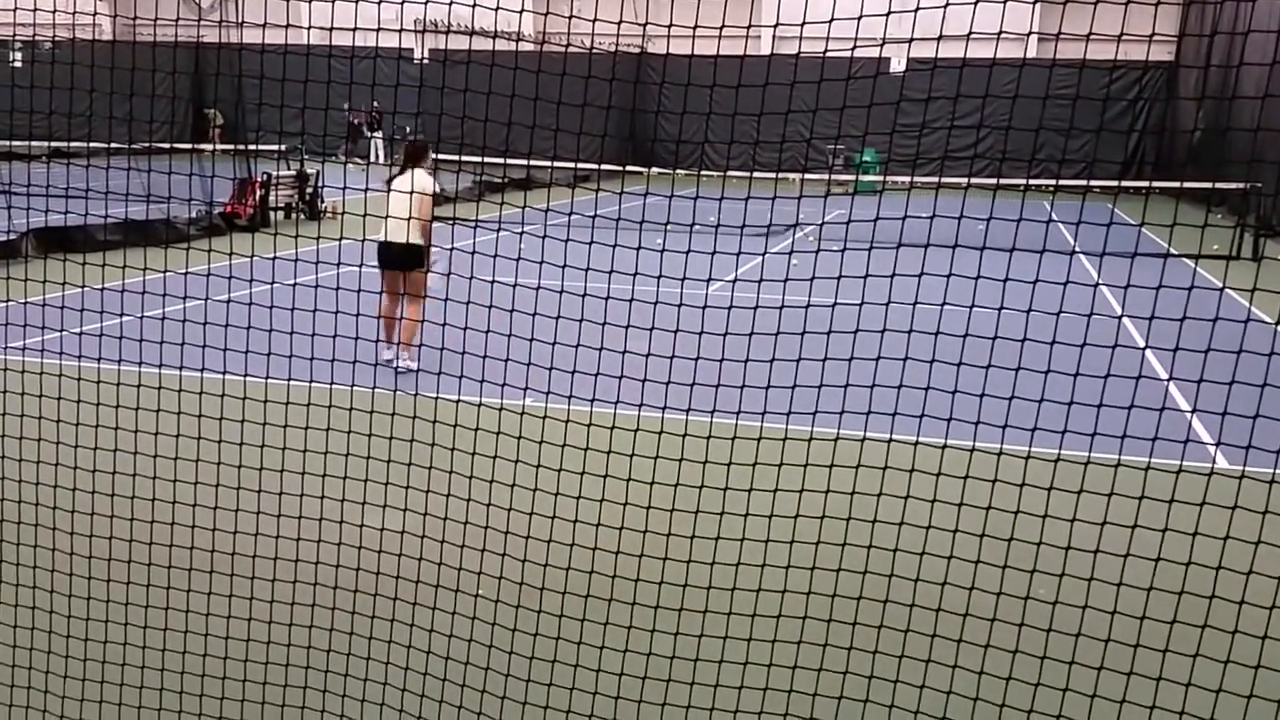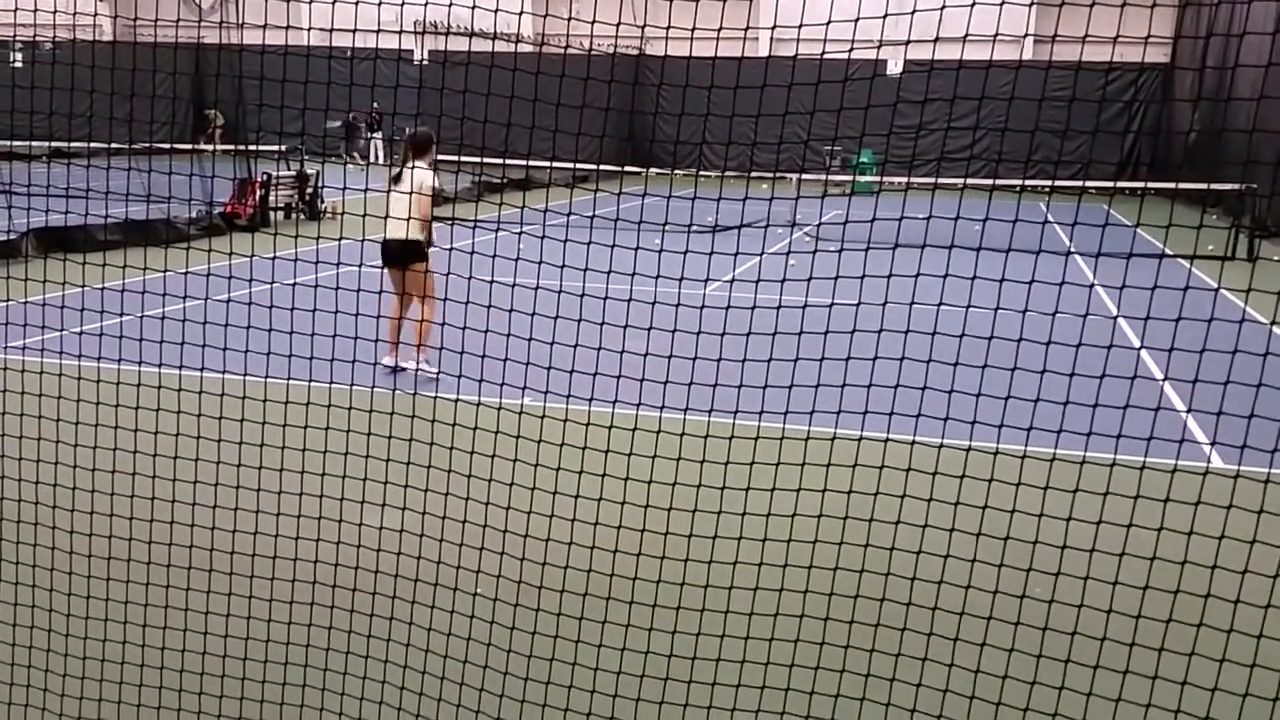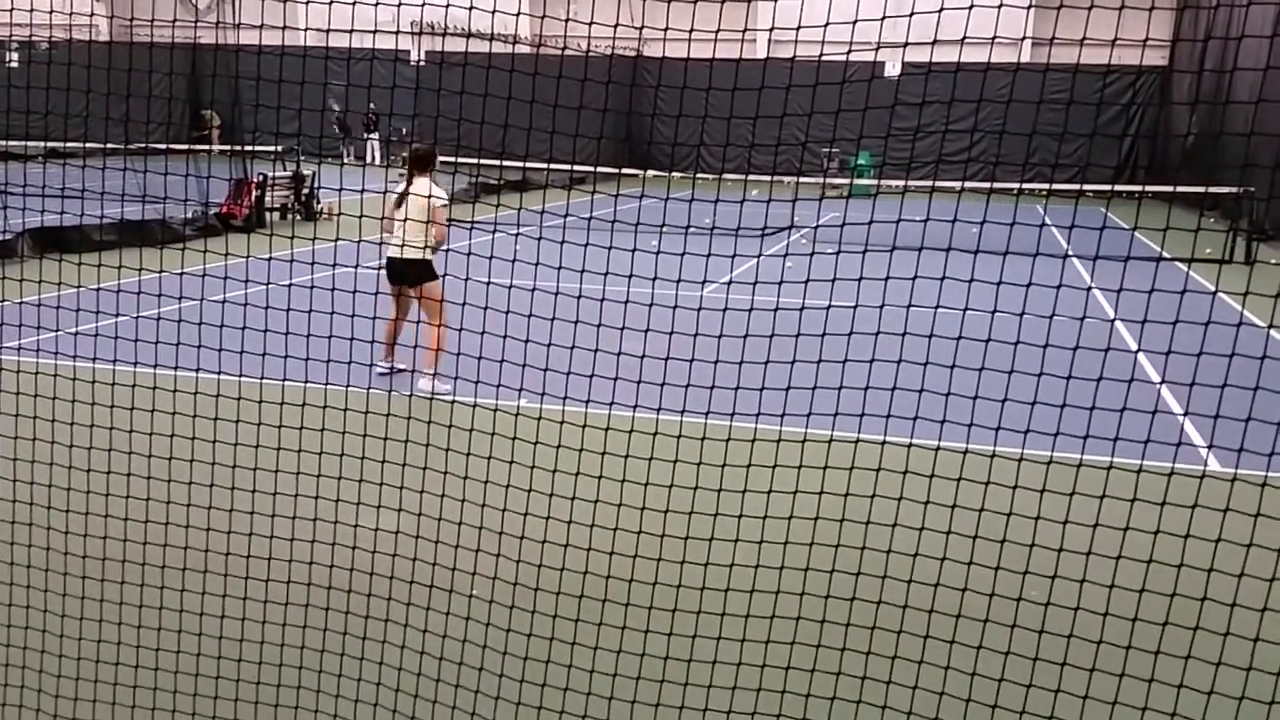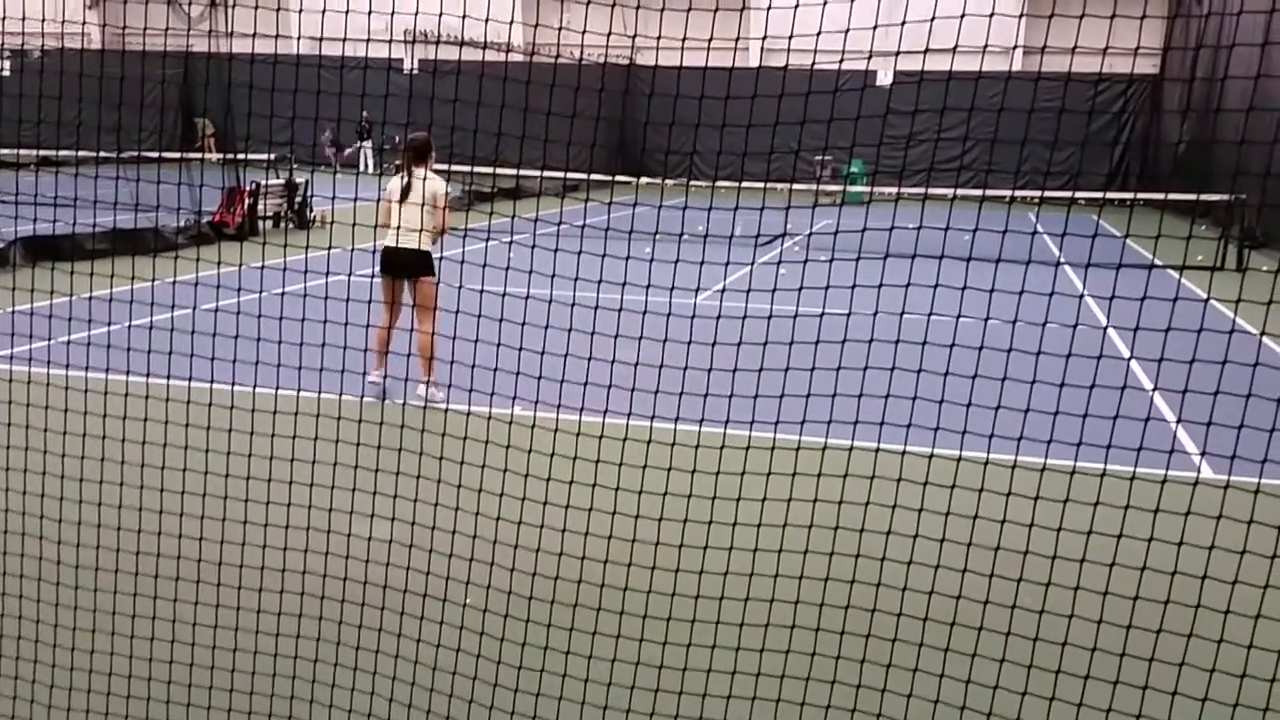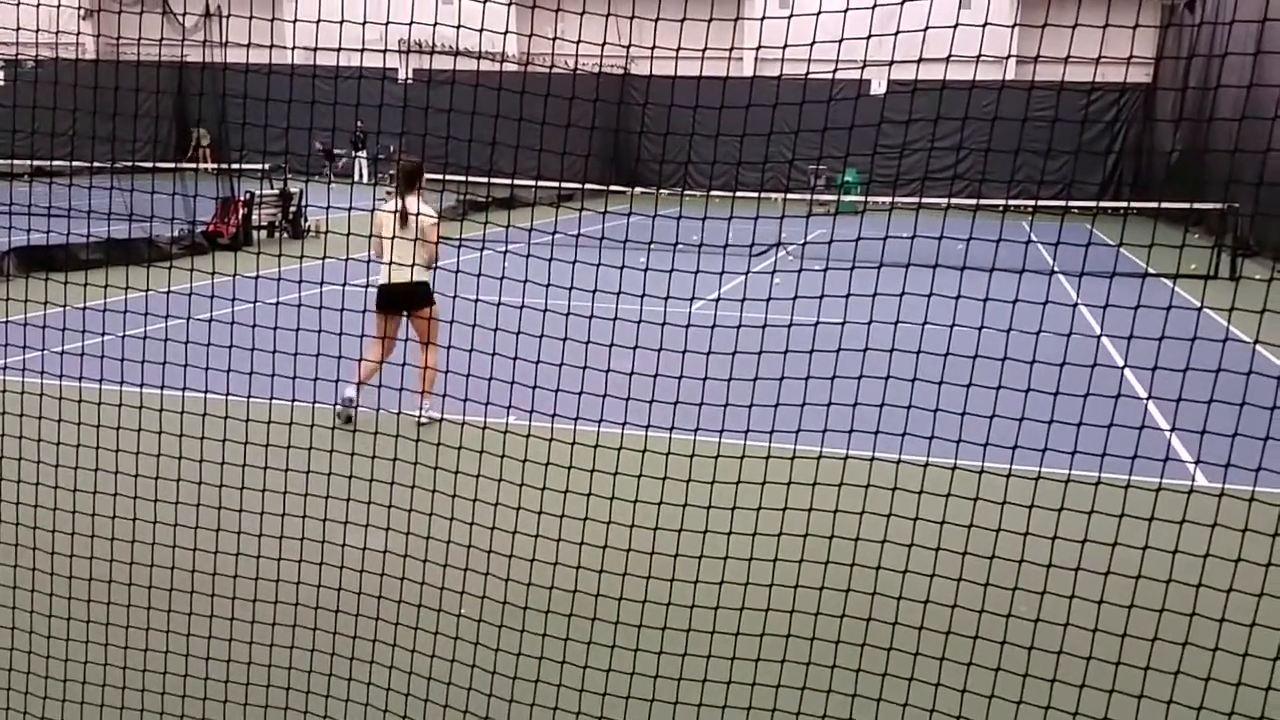
dt=0.2s
person 1, frame 1
left shoulder: (396, 179)
right shoulder: (427, 181)
left elbow: (394, 215)
right elbow: (425, 221)
right wrist: (427, 246)
left hip: (386, 245)
right hip: (409, 246)
left knee: (390, 298)
right knee: (414, 302)
left ankle: (389, 348)
right ankle: (404, 356)
person 1, frame 2
left shoulder: (399, 174)
right shoulder: (427, 175)
left elbow: (393, 210)
right elbow: (425, 216)
right wrist: (428, 238)
left hip: (389, 242)
right hip: (409, 244)
left knee: (402, 299)
right knee: (426, 302)
left ankle: (392, 356)
right ankle: (418, 358)
person 1, frame 3
left shoulder: (400, 190)
right shoulder: (435, 193)
left elbow: (386, 227)
right elbow: (440, 235)
right wrist: (432, 246)
left hip: (393, 260)
right hip: (417, 263)
left knee: (400, 308)
right knee: (437, 319)
left ankle: (387, 361)
right ankle: (429, 377)
person 1, frame 4
left shoulder: (394, 182)
right shoulder: (436, 184)
left elbow: (383, 222)
right elbow: (442, 227)
left hip: (390, 252)
right hip: (418, 255)
left knee: (389, 316)
right knee: (426, 321)
left ankle: (377, 372)
right ankle: (426, 384)
person 1, frame 5
left shoulder: (381, 210)
right shoulder: (426, 213)
left elbow: (376, 252)
right elbow: (432, 256)
left hip: (387, 286)
right hip: (415, 286)
left knee: (379, 349)
right knee: (429, 347)
left ankle: (353, 390)
right ankle: (424, 406)
